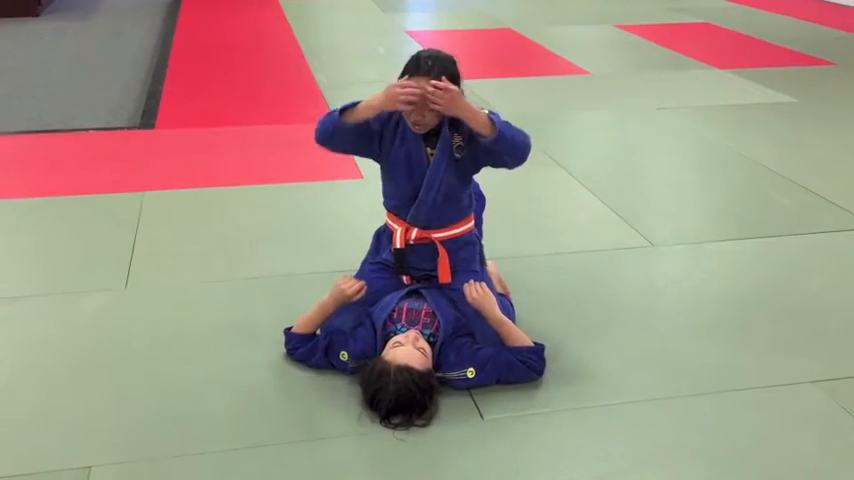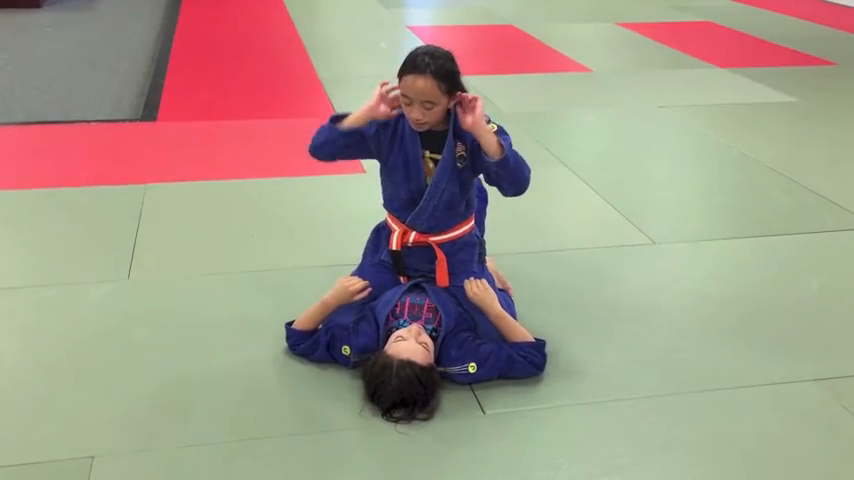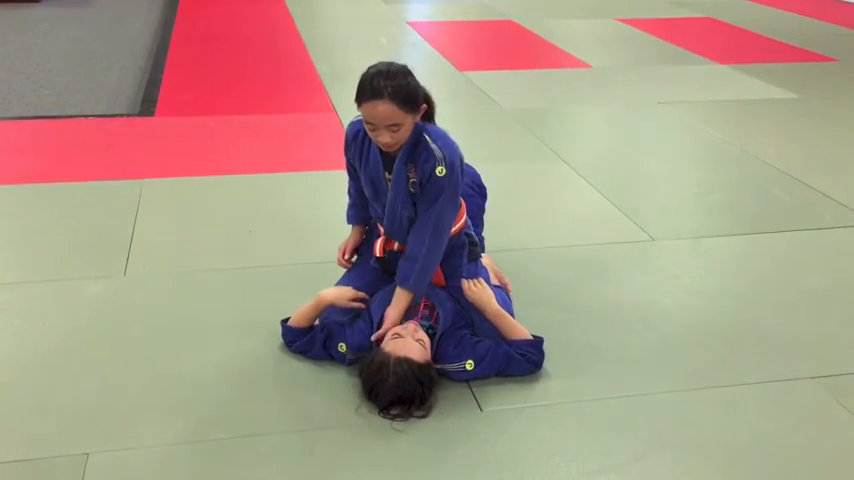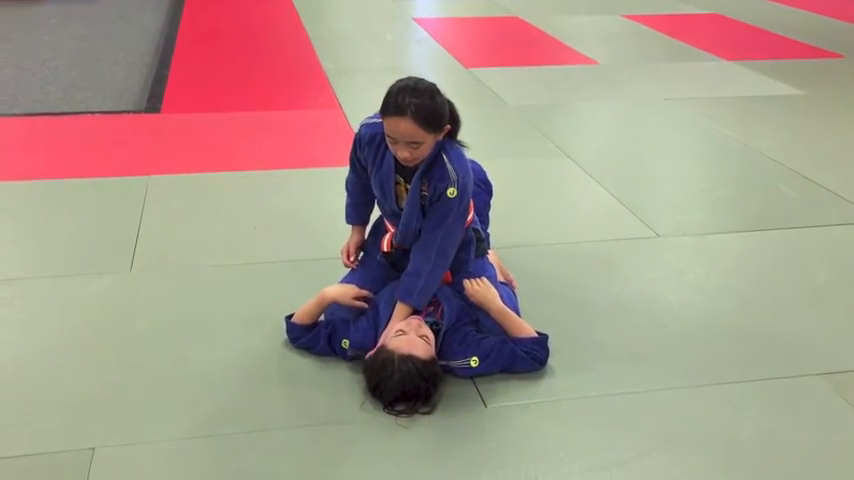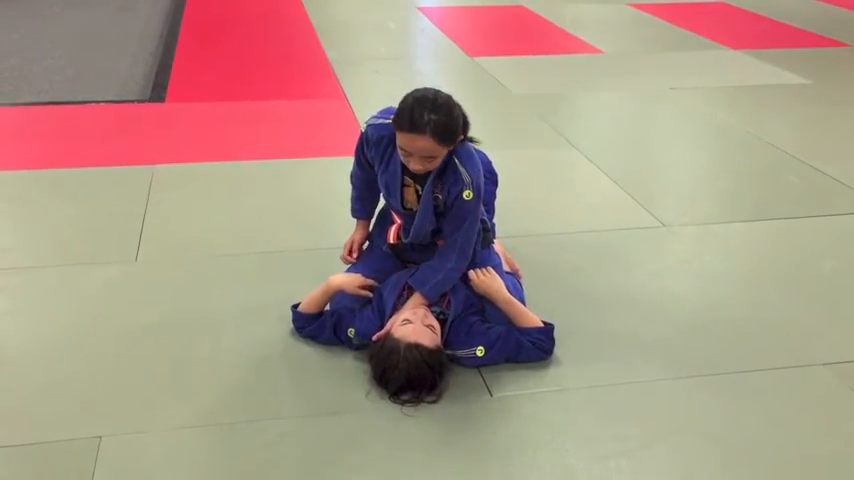
dt=1s
person 1, frame 1
left shoulder: (468, 126)
right shoulder: (387, 123)
left elbow: (518, 150)
right elbow: (328, 133)
left wrist: (466, 113)
right wrist: (377, 105)
left hip: (454, 250)
right hip: (396, 246)
left knee: (496, 339)
right knee: (339, 334)
person 1, frame 2
left shoulder: (471, 132)
right shoulder: (387, 126)
left elbow: (516, 184)
right elbow: (321, 148)
left wrist: (481, 131)
right wrist: (367, 114)
left hip: (455, 251)
right hip: (395, 245)
left ankle: (483, 270)
person 1, frame 3
left shoulder: (441, 156)
right shoulder: (357, 136)
left elbow: (429, 236)
left wrist: (398, 306)
right wrist: (357, 231)
left hip: (443, 248)
right hip: (386, 241)
right knee: (337, 312)
left ankle: (479, 262)
person 1, frame 4
left shoulder: (454, 175)
right shoulder: (370, 135)
left elbow: (432, 253)
left wrist: (398, 322)
right wrist: (358, 231)
left hip: (449, 246)
right hip: (394, 238)
left ankle: (485, 258)
person 1, frame 5
left shoulder: (466, 175)
right shoulder: (378, 132)
left elbow: (453, 253)
right elbow: (365, 176)
right wrist: (362, 226)
left hip: (455, 239)
right hip: (399, 231)
person 2, frame 1
left shoulder: (360, 351)
right shoulder: (455, 364)
left elbow: (298, 342)
right elbow: (531, 362)
left wrist: (331, 301)
right wrist: (492, 312)
person 2, frame 2
left shoulder: (361, 345)
right shoulder: (457, 361)
left elbow: (299, 338)
right elbow: (533, 358)
left wrist: (331, 300)
right wrist: (493, 308)
person 2, frame 3
left shoulder: (358, 342)
right shoulder: (454, 357)
left elbow: (295, 335)
right elbow: (531, 355)
left wrist: (323, 298)
right wrist: (490, 306)
person 2, frame 4
left shoulder: (361, 340)
right shoulder: (458, 354)
left elbow: (299, 332)
right elbow: (535, 352)
left wrist: (327, 295)
right wrist: (493, 304)
person 2, frame 5
left shoulder: (366, 328)
right shoulder: (463, 343)
left elbow: (306, 320)
right elbow: (541, 342)
left wrist: (333, 283)
right wrist: (500, 294)
